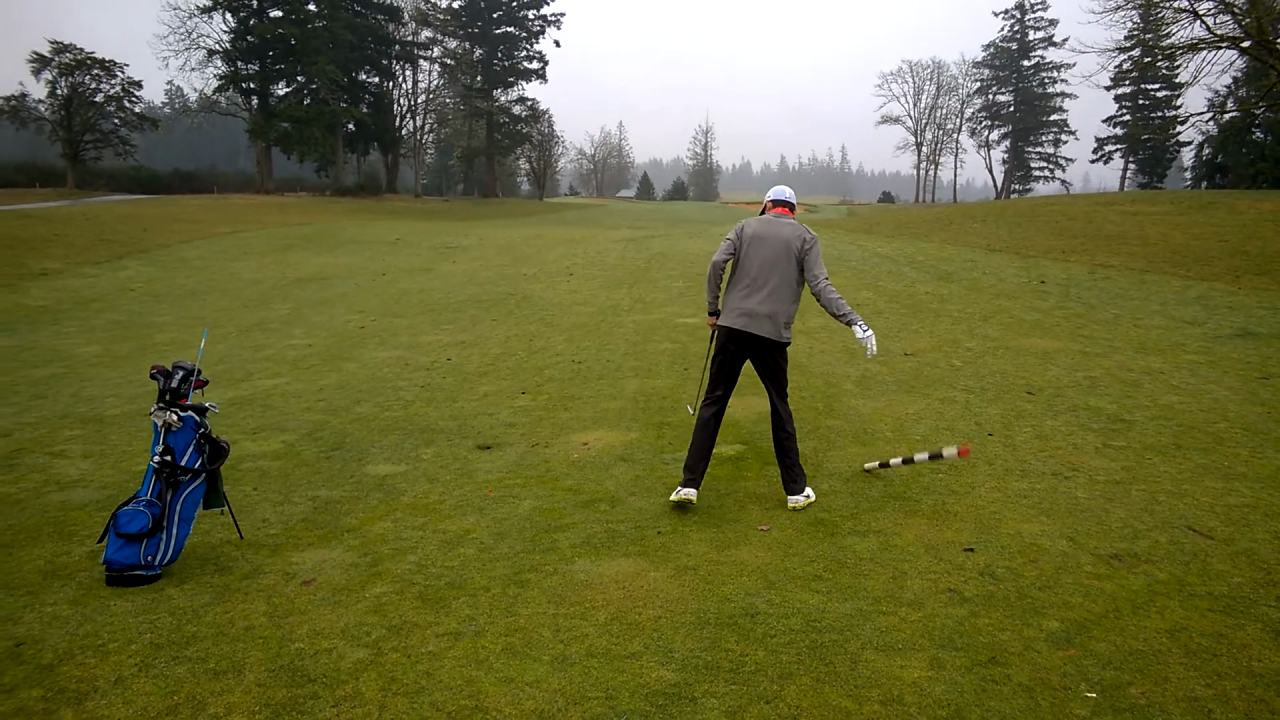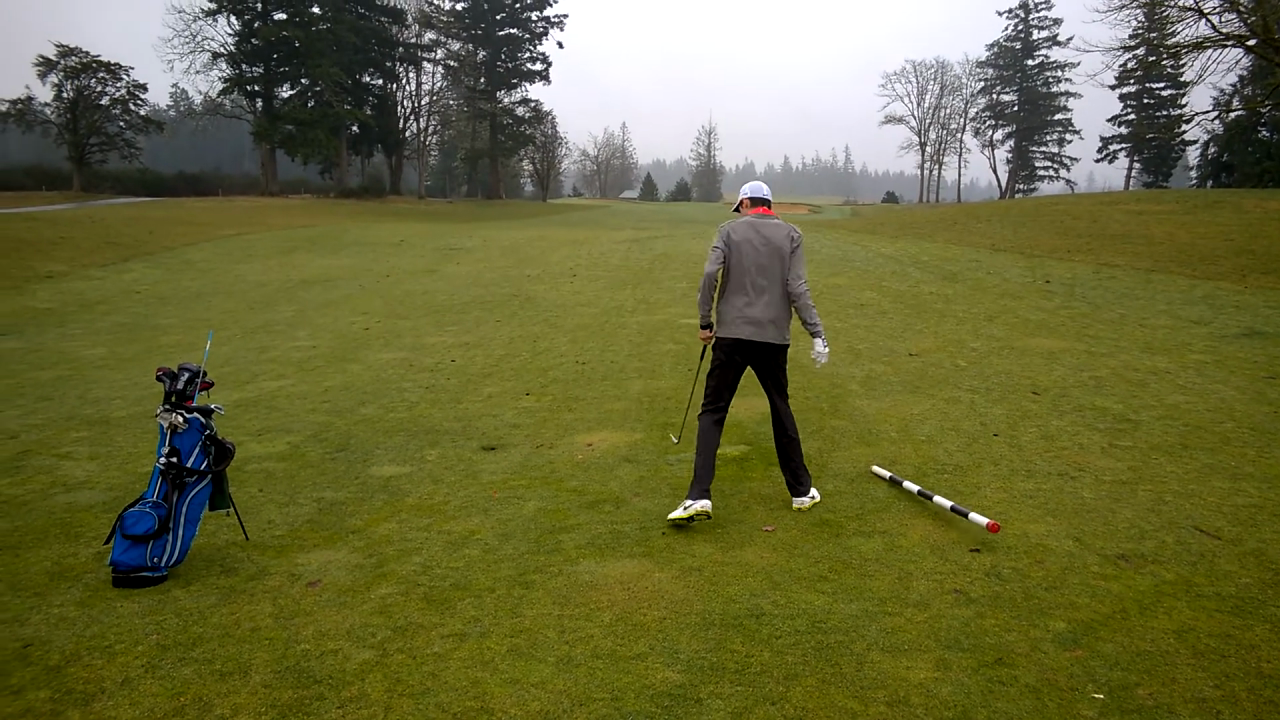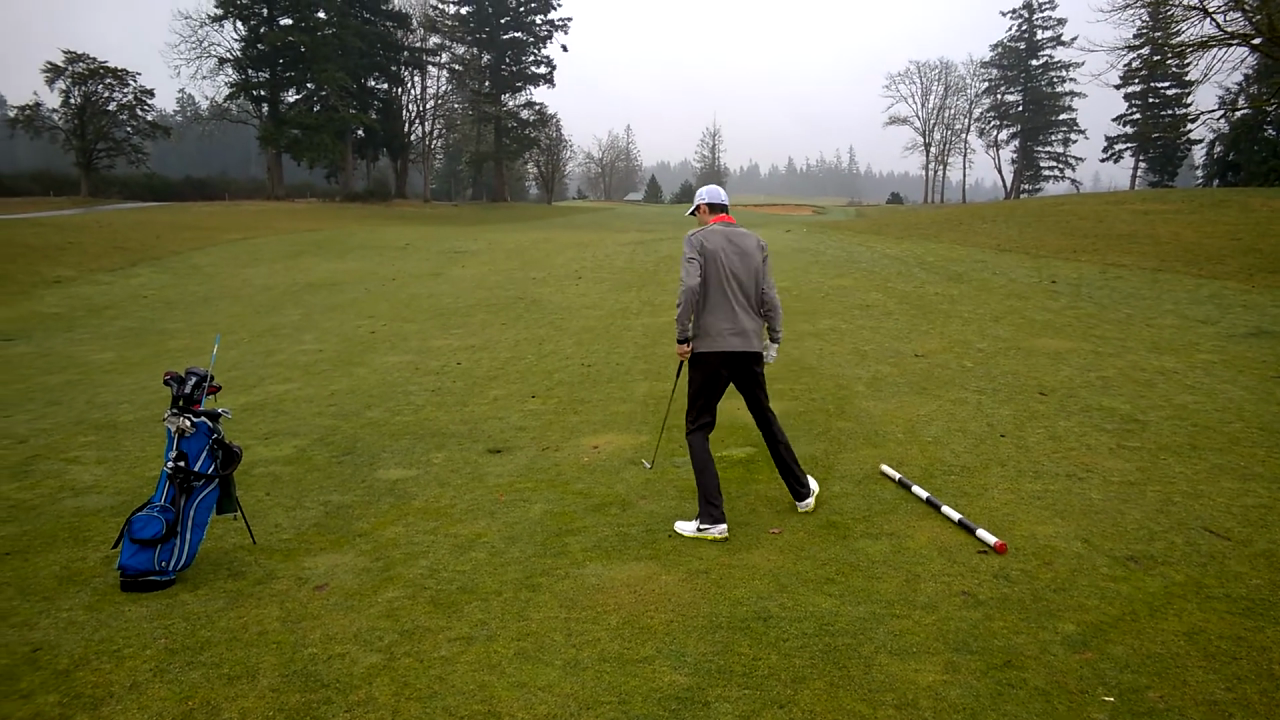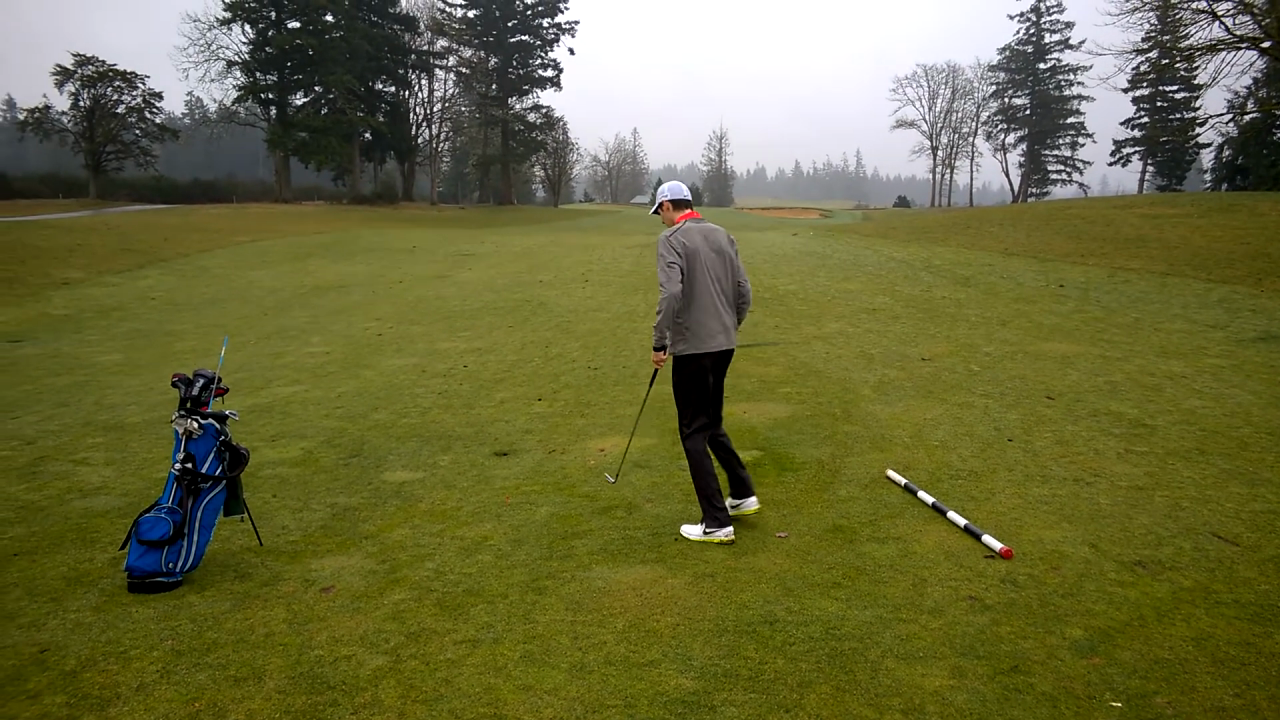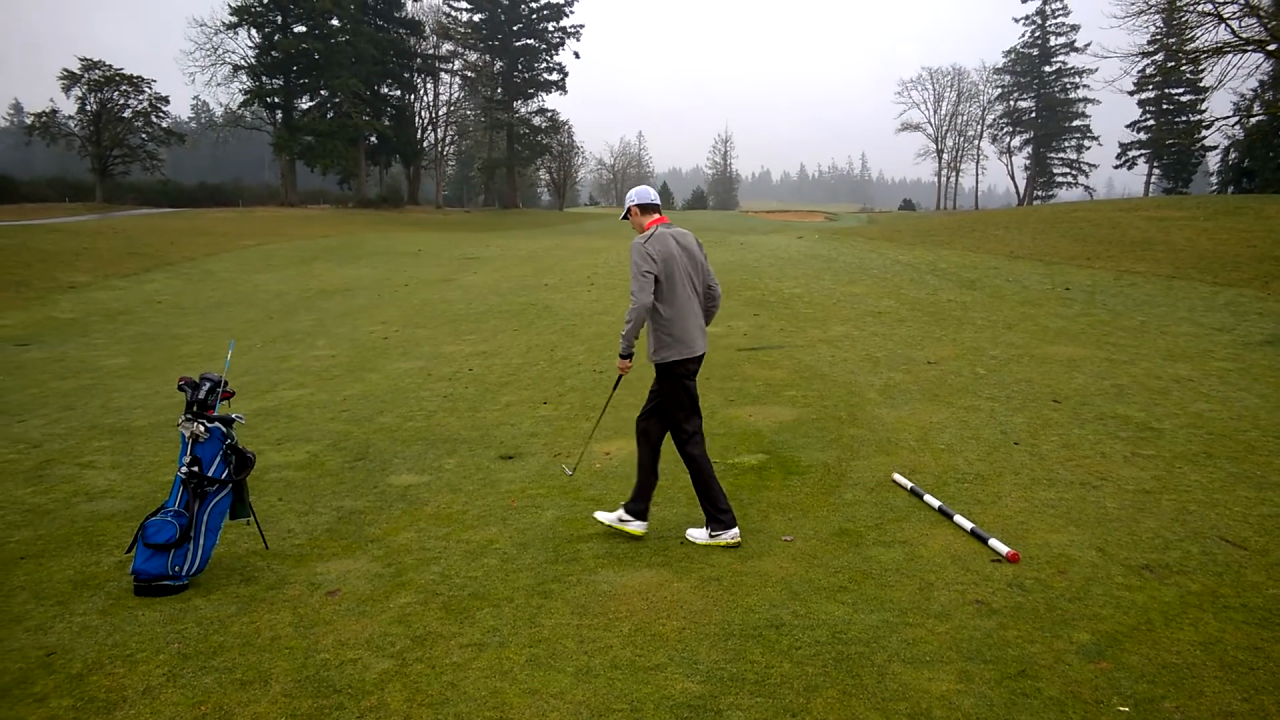
dt=0.2s
person 1, frame 1
left shoulder: (746, 226)
right shoulder: (805, 237)
left elbow: (718, 262)
right elbow: (821, 287)
left wrist: (714, 310)
right wrist: (857, 323)
left hip: (734, 327)
right hip: (772, 334)
left knee: (713, 403)
right knee: (780, 407)
left ankle: (689, 484)
right ankle: (795, 489)
person 1, frame 2
left shoulder: (729, 229)
right shoulder: (791, 235)
left elbow: (710, 274)
right elbow: (798, 289)
left wrist: (705, 323)
right wrist: (818, 335)
left hip: (731, 336)
right hip: (772, 338)
left knee: (712, 413)
right knee: (781, 409)
left ankle: (700, 496)
right ankle: (801, 490)
person 1, frame 3
left shoulder: (697, 239)
right shoulder: (755, 242)
left elbow: (689, 287)
right elbow: (768, 297)
left wrist: (683, 336)
right wrist: (774, 339)
left hip: (710, 349)
right hip: (749, 347)
left knee: (698, 429)
right knee: (765, 418)
left ankle: (712, 519)
right ankle: (801, 492)
person 1, frame 4
left shoulder: (671, 238)
right shoulder: (722, 235)
left elbow: (671, 293)
right elbow: (743, 290)
left wrist: (659, 343)
left hip: (692, 348)
right hip: (722, 345)
left knee: (694, 431)
right knee: (709, 423)
left ankle: (717, 523)
right ankle: (742, 494)
person 1, frame 5
left shoulder: (644, 244)
right shoulder: (690, 239)
left elbow: (641, 303)
right elbow: (713, 293)
left wrist: (625, 350)
left hip: (672, 354)
right hip: (693, 349)
left knee: (688, 438)
right knee: (650, 424)
left ankle: (723, 525)
right ankle: (636, 513)
